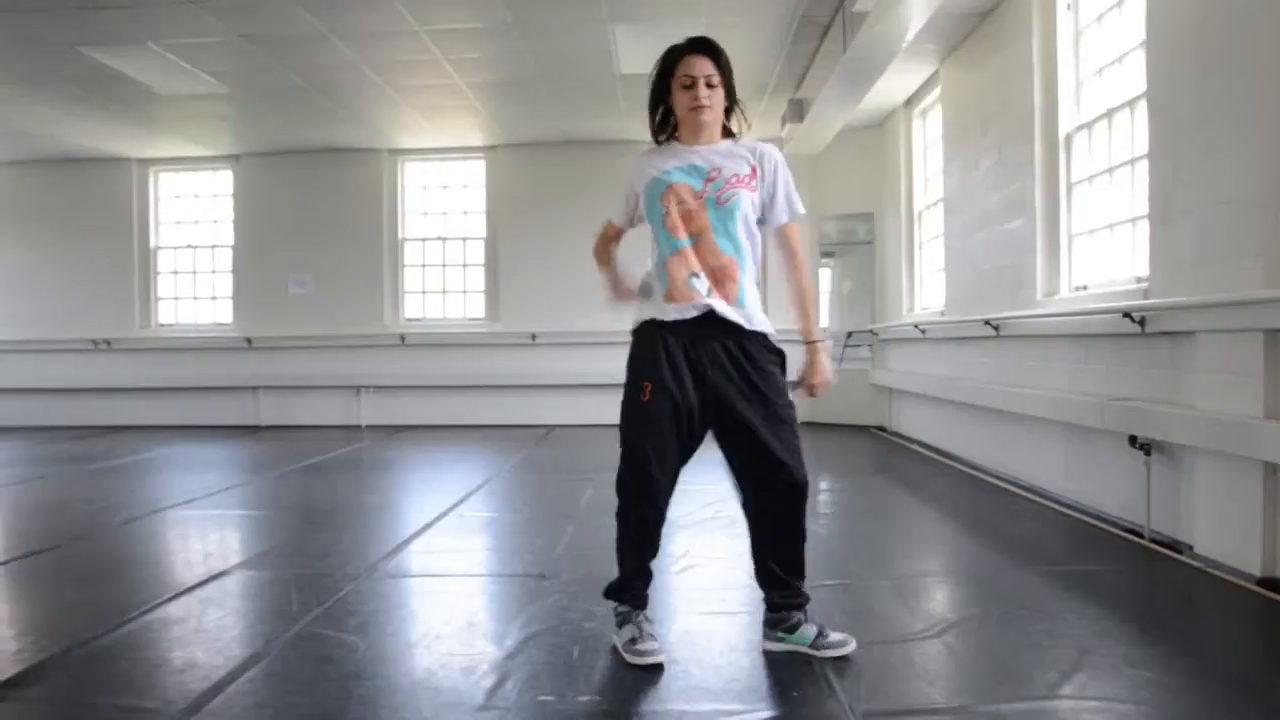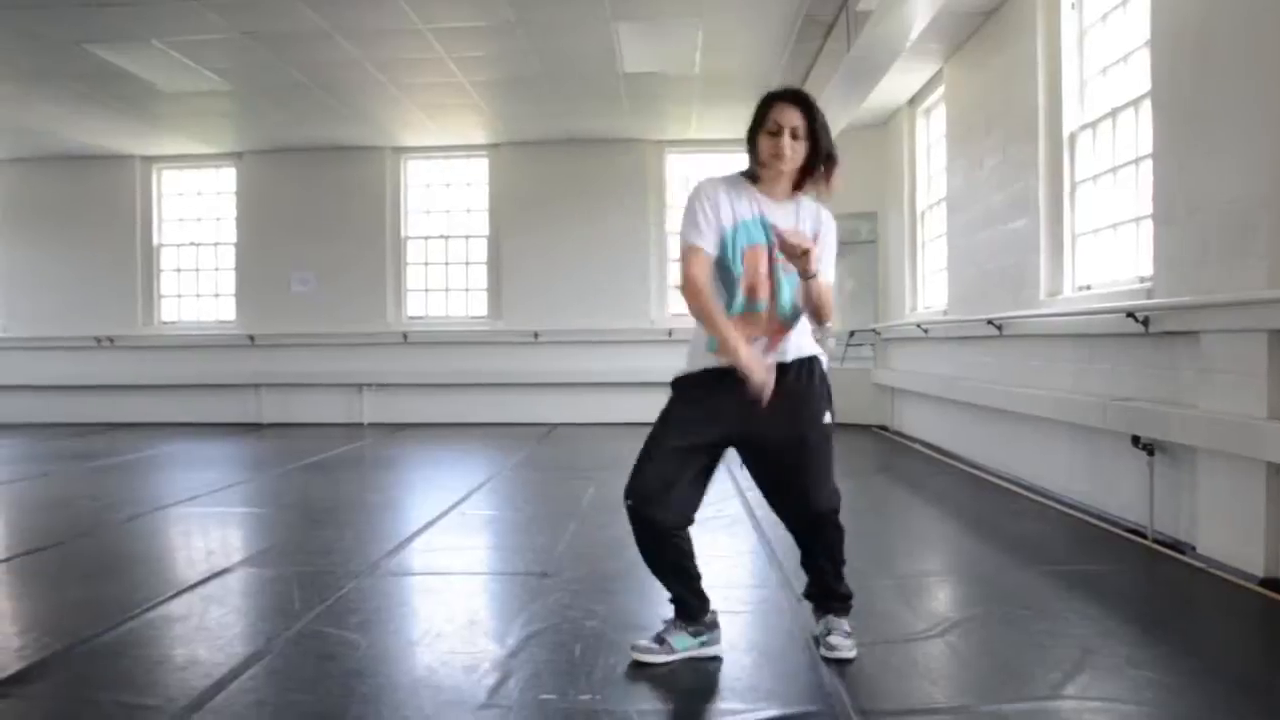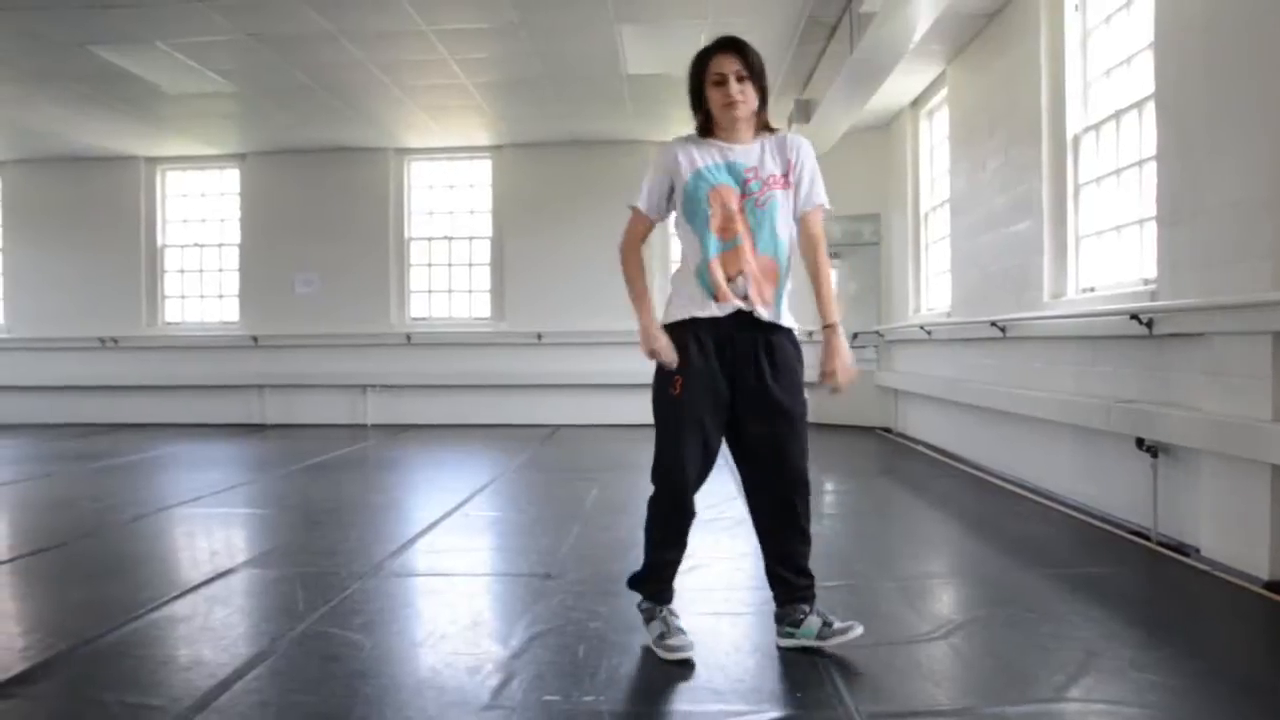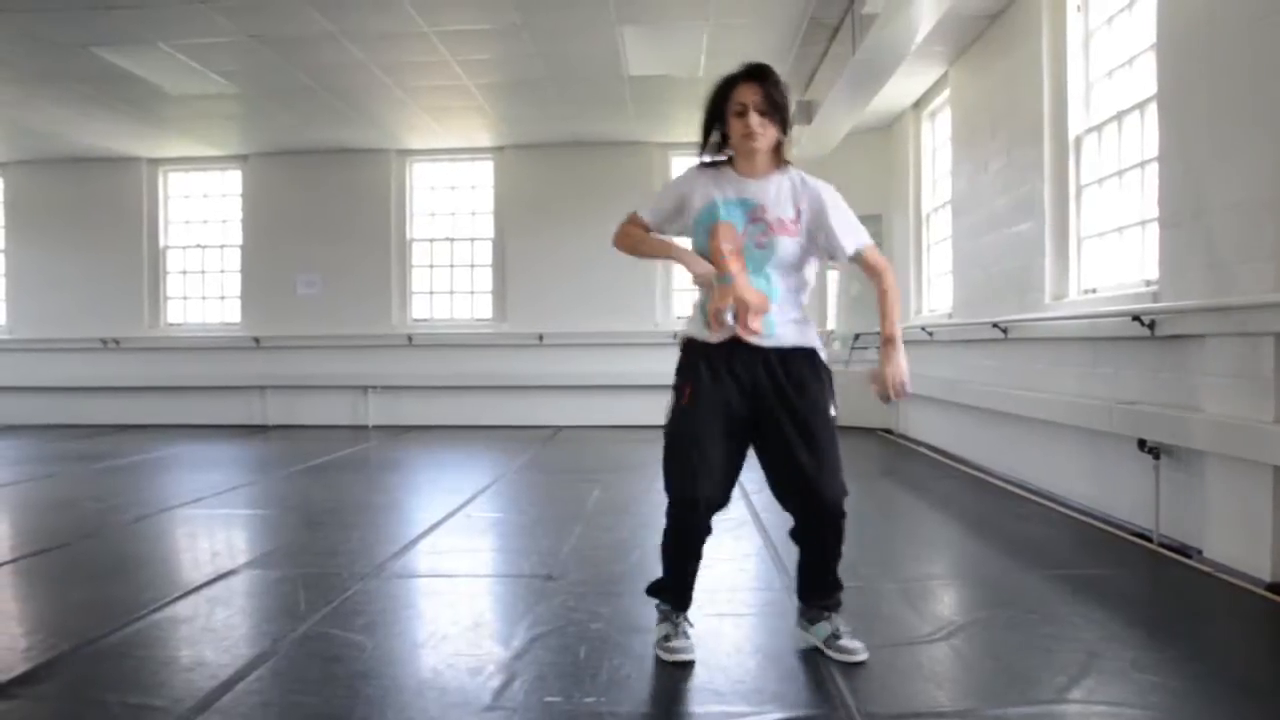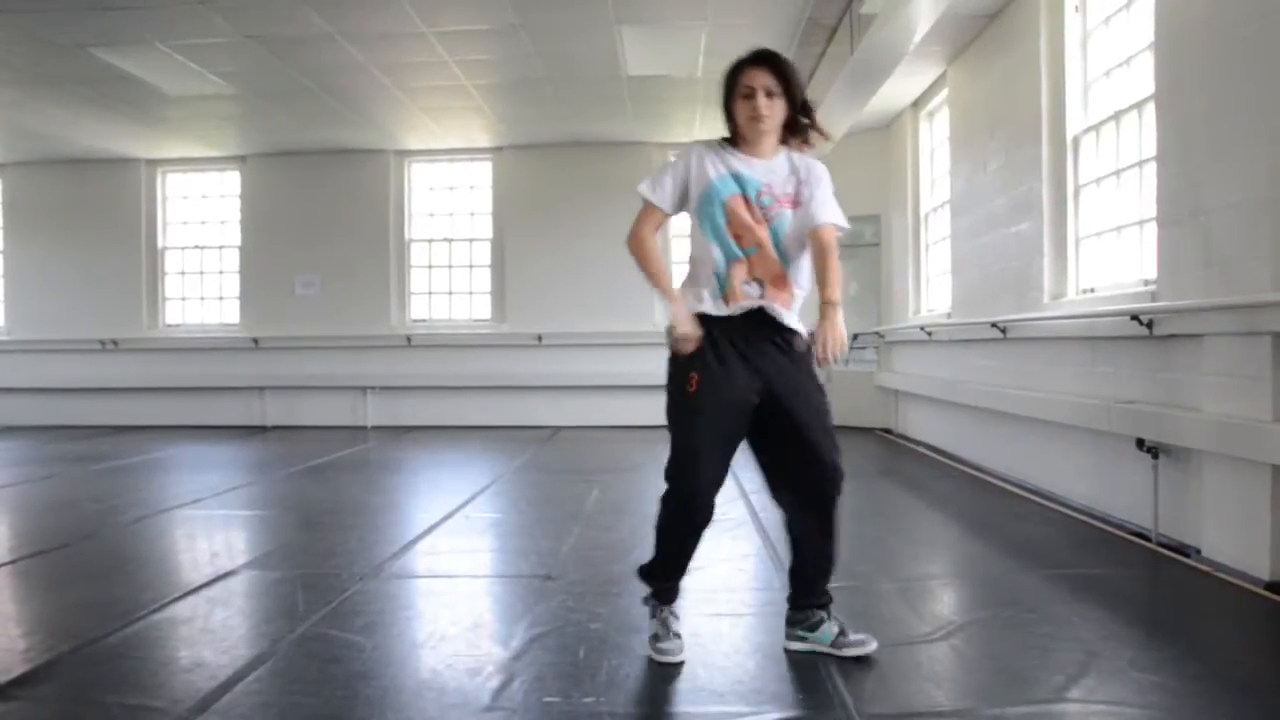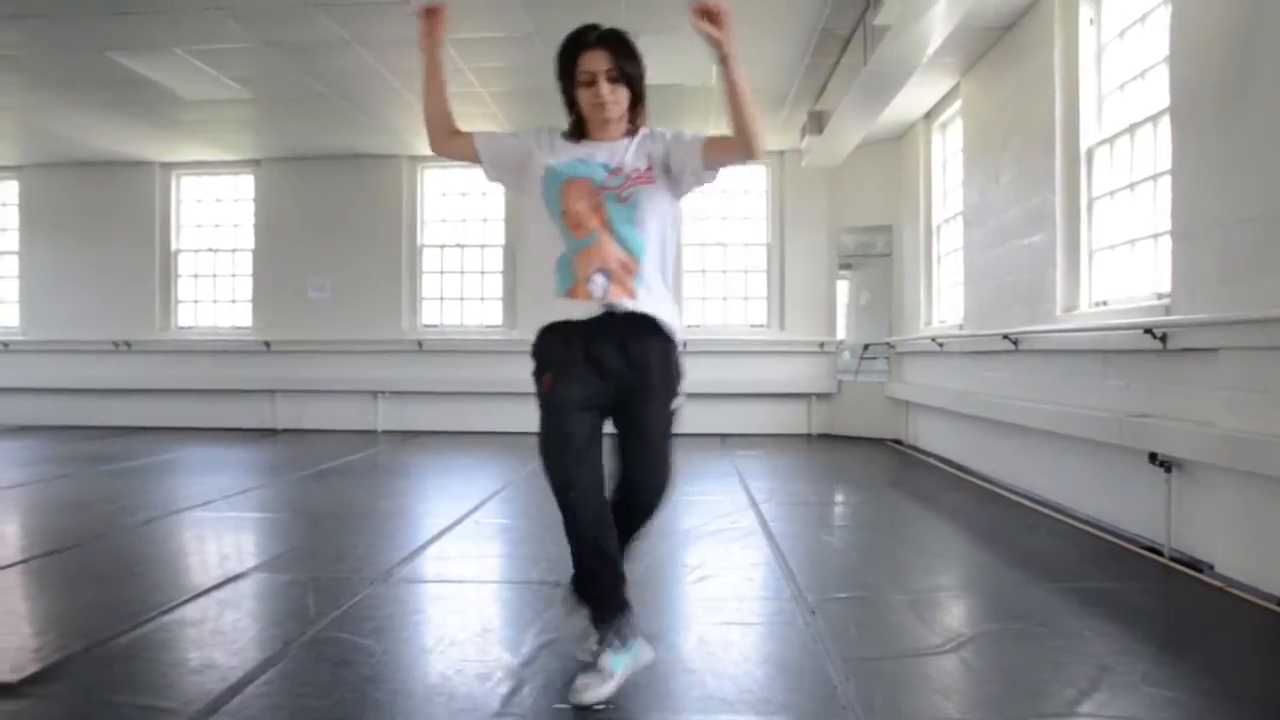
dt=0.4s
person 1, frame 1
left shoulder: (761, 159)
right shoulder: (649, 166)
left elbow: (792, 253)
right elbow: (609, 237)
left wrist: (815, 343)
right wrist: (613, 275)
left hip: (743, 338)
right hip: (665, 339)
left knee: (782, 475)
right knee: (644, 481)
left ankle: (785, 615)
right ankle: (631, 611)
person 1, frame 2
left shoulder: (816, 219)
right shoulder: (713, 196)
left elbow: (824, 316)
right elbow: (694, 284)
left wrist: (813, 271)
right wrist: (743, 357)
left hip: (794, 379)
right hip: (712, 378)
left knee: (815, 506)
right knee: (648, 500)
left ankle: (831, 612)
right ankle: (696, 620)
person 1, frame 3
left shoulder: (792, 151)
right shoulder: (678, 157)
left elbow: (814, 243)
right elbow: (632, 242)
left wrist: (834, 329)
right wrist: (648, 323)
left hip: (769, 336)
right hip: (695, 336)
left knee: (784, 477)
right knee: (677, 477)
left ankle: (794, 610)
right ankle: (657, 605)
person 1, frame 4
left shoulder: (810, 195)
right shoulder: (697, 184)
left elbow: (879, 270)
right elbow: (625, 235)
left wrist: (892, 346)
right wrist: (678, 253)
left hip: (790, 361)
right hip: (711, 360)
left knee: (820, 498)
right knee: (692, 494)
left ankle: (819, 611)
right ankle: (672, 612)
person 1, frame 5
left shoulder: (809, 172)
right shoulder: (698, 161)
left elbow: (826, 248)
right elbow: (640, 235)
left wrist: (831, 310)
right wrist: (675, 305)
left hip: (782, 340)
right hip: (711, 338)
left knee: (820, 469)
right knee: (696, 477)
left ankle: (809, 614)
right ankle: (662, 603)
person 1, frame 6
left shoulder: (663, 150)
right shoulder: (537, 153)
left elbow: (748, 145)
right elbow: (445, 139)
left hip: (643, 337)
right hip: (569, 337)
left knee: (646, 482)
right knee: (574, 479)
left ankle: (595, 592)
right ankle: (616, 628)
